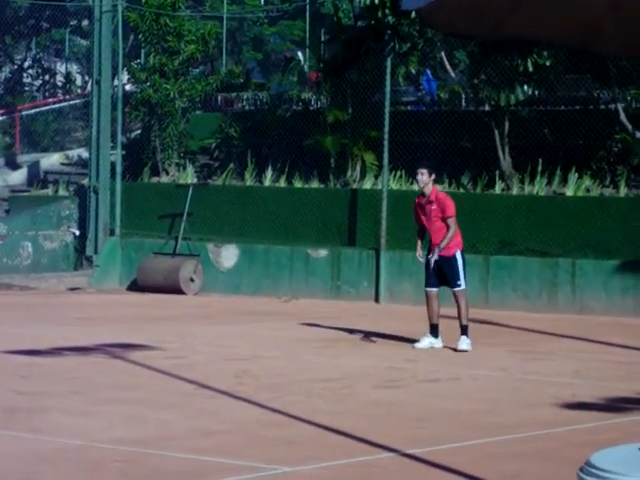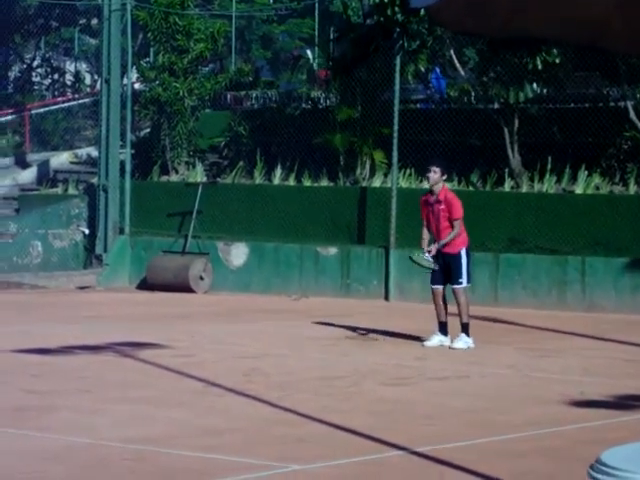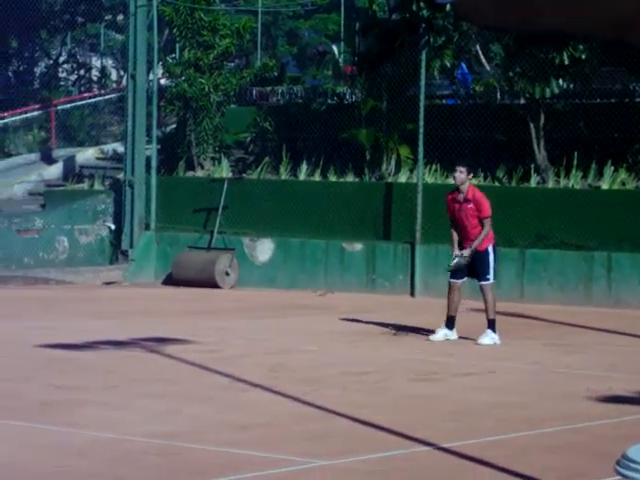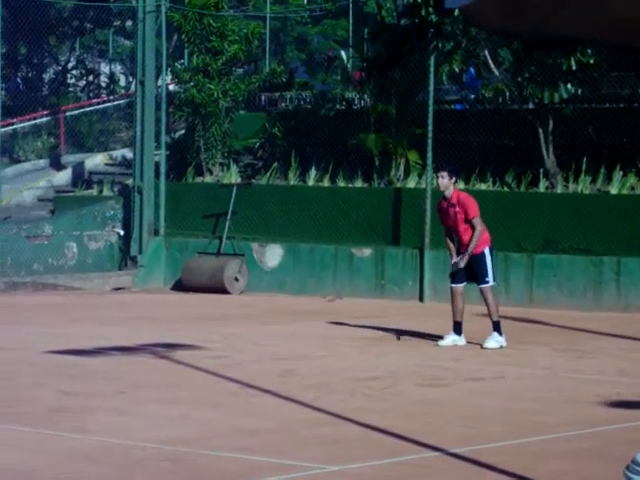
dt=0.5s
person 1, frame 1
left shoulder: (443, 199)
right shoulder: (418, 202)
left elbow: (453, 228)
left wrist: (439, 249)
right wrist: (419, 247)
left hip: (451, 251)
right hip: (433, 253)
left knee: (458, 292)
right knee: (430, 292)
left ankle: (465, 337)
right ankle: (434, 336)
person 1, frame 2
left shoulder: (451, 199)
right shoulder: (425, 199)
left elbow: (457, 229)
left wrist: (437, 245)
right wrist: (425, 246)
left hip: (457, 249)
right hip: (438, 250)
left knee: (458, 290)
right knee: (436, 290)
left ankle: (465, 336)
right ankle: (442, 334)
person 1, frame 3
left shoulder: (479, 198)
right shoulder: (451, 198)
left elbow: (487, 228)
left wrist: (471, 249)
right wrist: (456, 246)
left hip: (482, 246)
right hip: (463, 246)
left knee: (485, 286)
right knee: (454, 284)
left ankle: (492, 331)
right ankle: (449, 328)
person 1, frame 4
left shoulder: (466, 200)
right shoulder: (441, 205)
left elbow: (479, 228)
left wrist: (468, 254)
right wrist: (453, 254)
left hip: (480, 248)
right hip: (461, 252)
left knee: (485, 289)
right knee: (456, 289)
left ankle: (498, 334)
right ankle: (457, 334)
